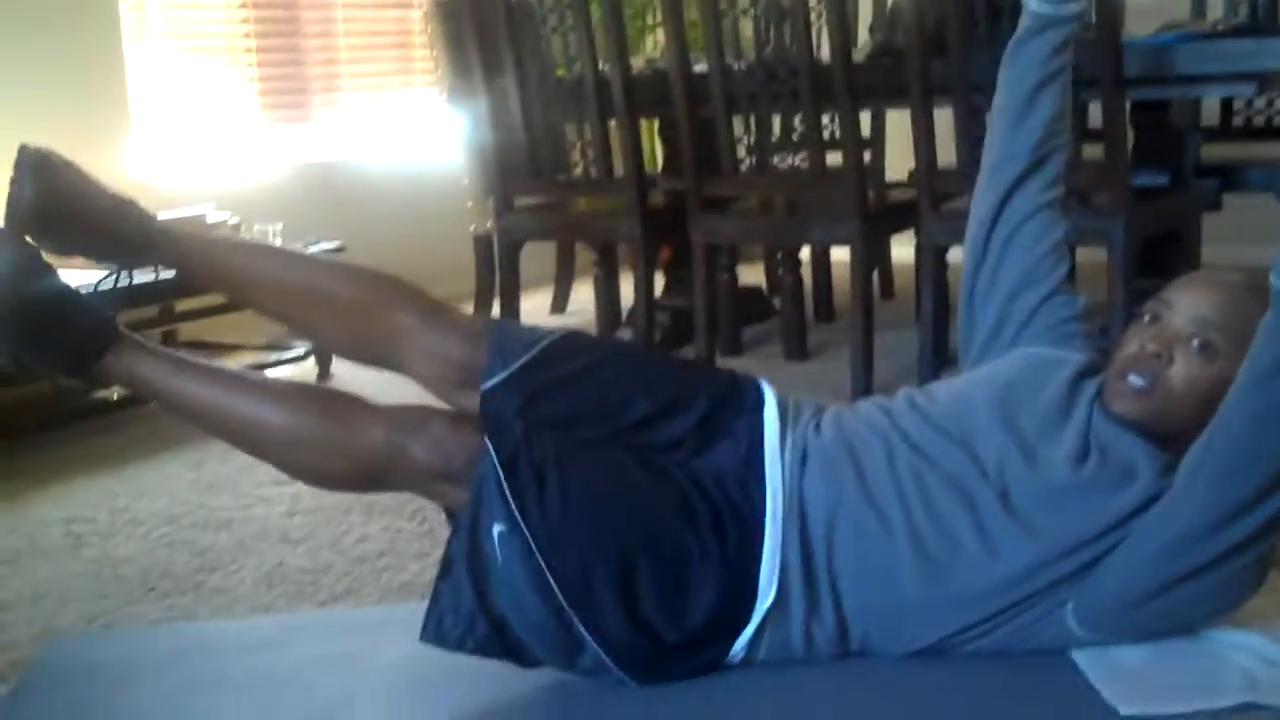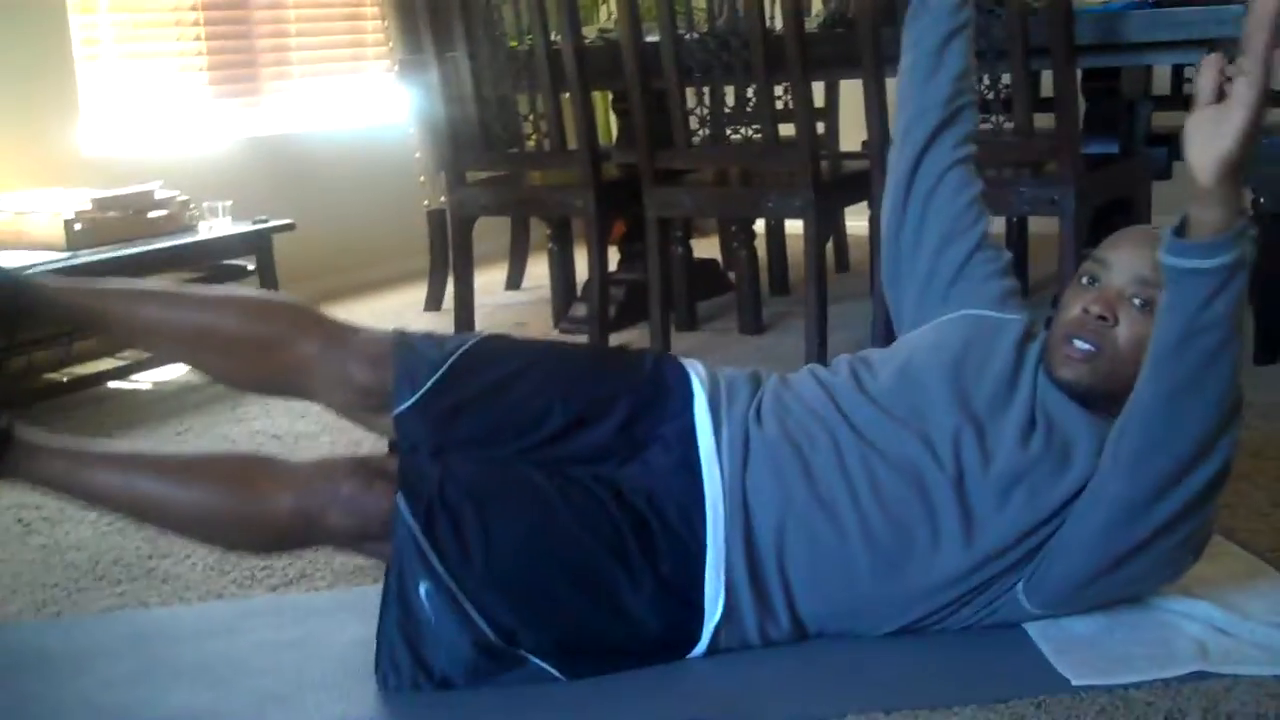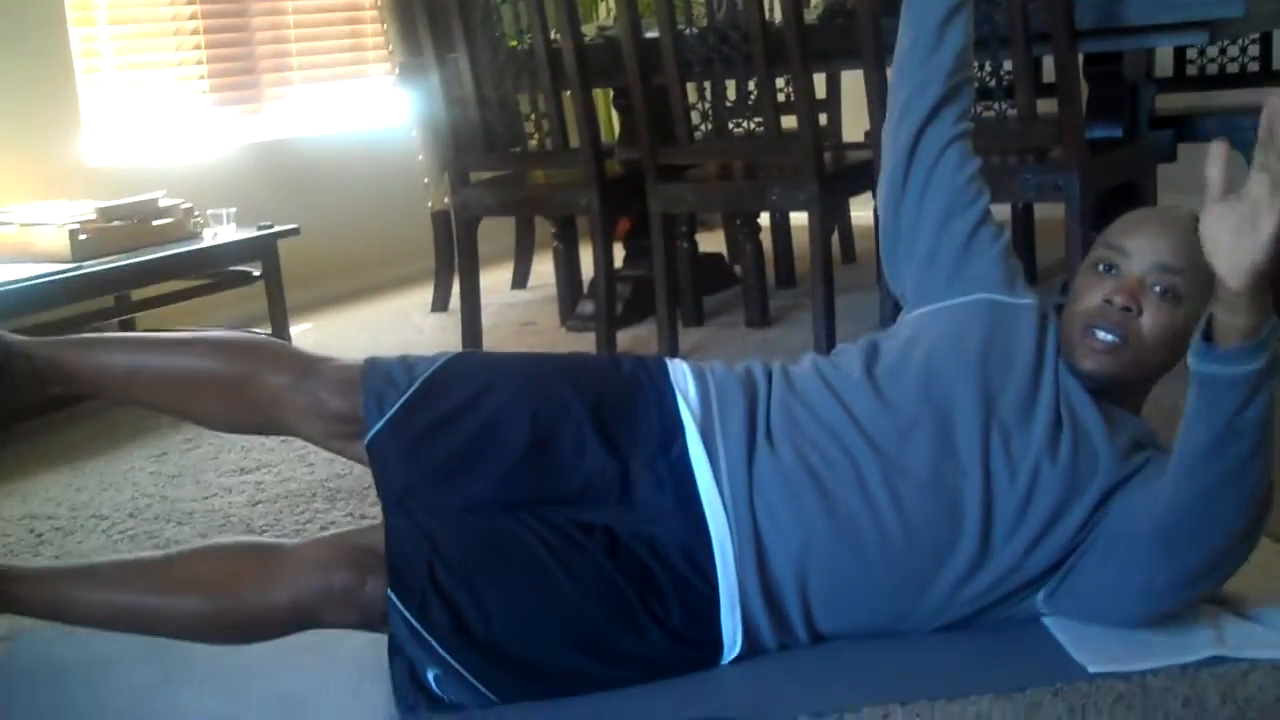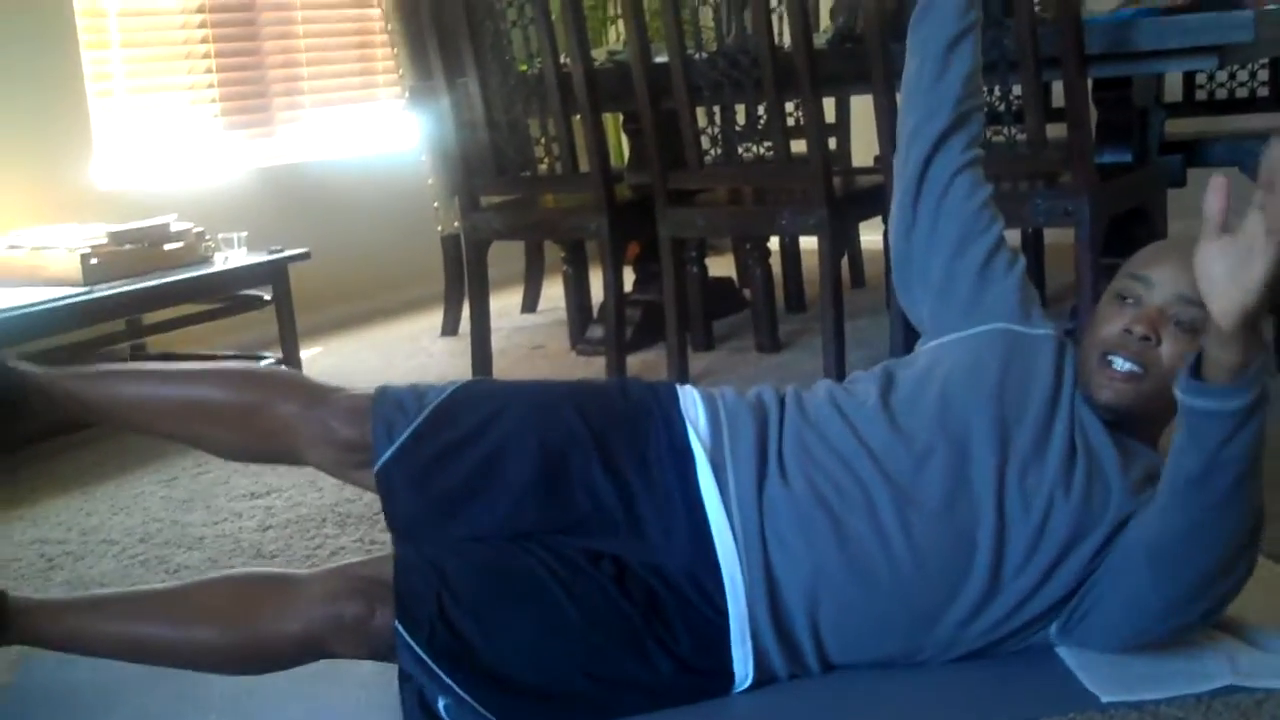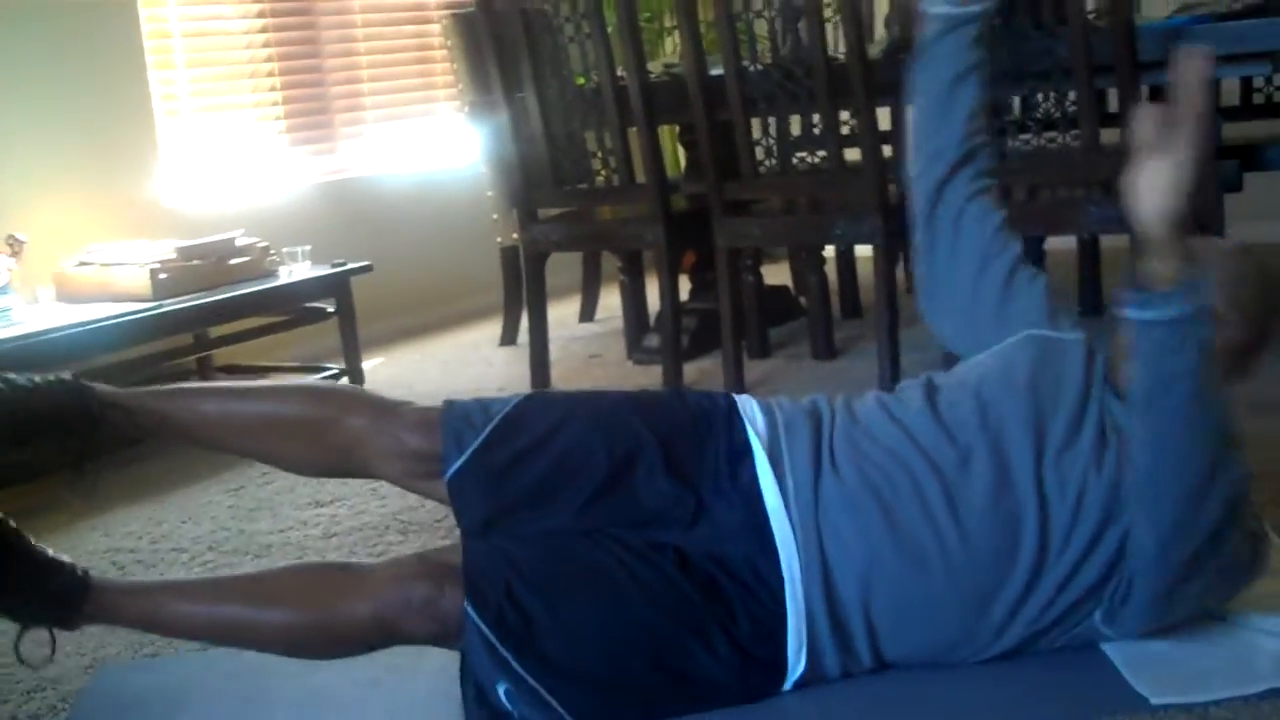
dt=0.5s
person 1, frame 1
left shoulder: (1167, 542)
right shoulder: (1054, 358)
right elbow: (1015, 198)
left hip: (736, 569)
right hip: (752, 432)
left knee: (419, 446)
right knee: (432, 341)
left ankle: (108, 352)
right ankle: (125, 228)
person 1, frame 2
left shoulder: (1115, 512)
right shoulder: (995, 324)
right elbow: (928, 162)
left hip: (687, 569)
right hip: (688, 418)
left knee: (340, 500)
right knee: (341, 359)
person 1, frame 3
left shoulder: (1129, 495)
right shoulder: (993, 304)
right elbow: (925, 139)
left hip: (698, 584)
right hip: (671, 420)
left knee: (327, 578)
right knee: (312, 389)
person 1, frame 4
left shoulder: (1143, 522)
right shoulder: (1013, 335)
right elbow: (937, 167)
left hip: (707, 613)
right hip: (689, 446)
left knee: (340, 611)
right knee: (323, 419)
person 1, frame 5
right shoulder: (1050, 338)
left elbow: (1174, 485)
right elbow: (951, 195)
left wrist: (1167, 250)
left hip: (766, 603)
right hip: (741, 451)
left knee: (410, 594)
right knee: (390, 431)
